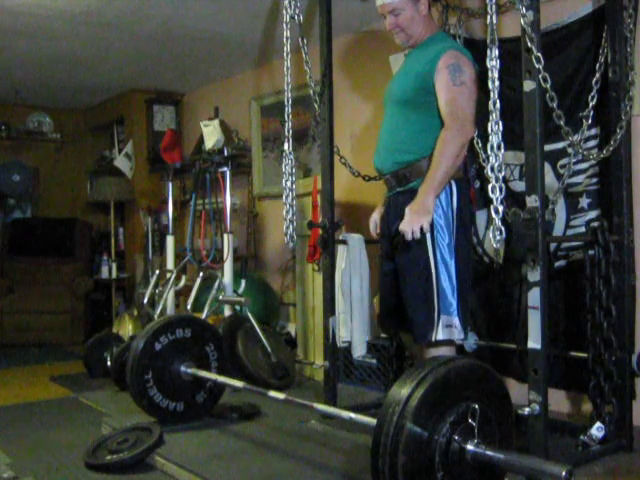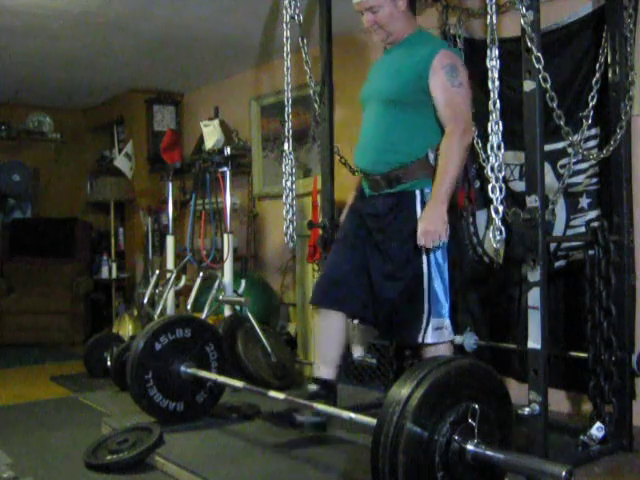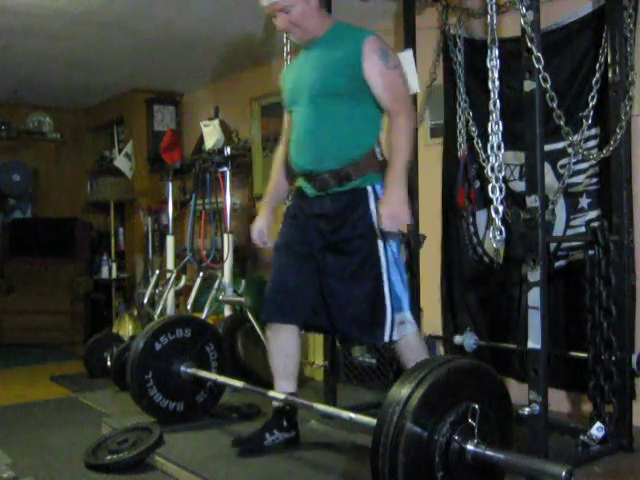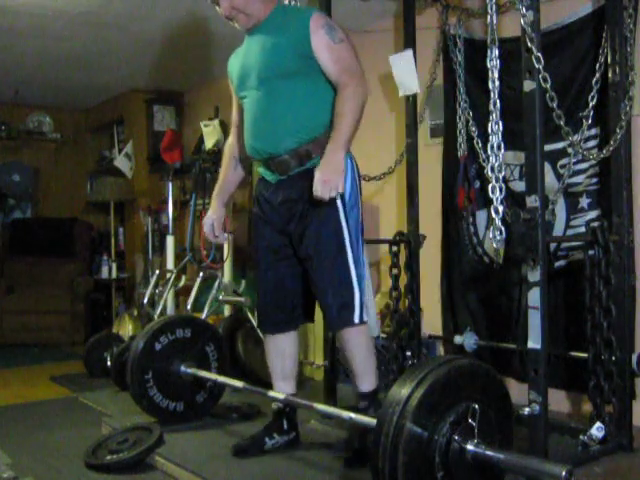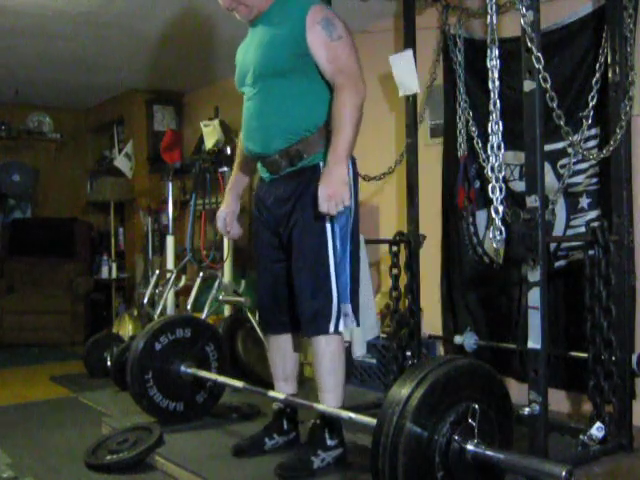
dt=0.5s
person 1, frame 1
left shoulder: (449, 59)
right shoulder: (411, 61)
left elbow: (459, 130)
left wrist: (423, 200)
left hip: (431, 198)
right hip: (400, 198)
left knee: (434, 316)
right knee: (398, 314)
person 1, frame 2
left shoulder: (437, 57)
right shoulder: (380, 65)
left elbow: (459, 131)
left wrist: (438, 205)
right wrist: (353, 199)
left hip: (412, 199)
right hip: (369, 199)
left knee: (427, 314)
right knee: (330, 295)
right ankle: (319, 396)
person 1, frame 3
left shoulder: (364, 46)
right shoulder: (292, 71)
left elbow: (401, 113)
left wrist: (394, 187)
right wrist: (267, 209)
left hip: (359, 198)
right hip: (306, 202)
left knee: (389, 312)
right knee: (280, 308)
right ankle: (285, 418)
person 1, frame 4
right shoulder: (239, 59)
left elbow: (352, 85)
right elbow: (238, 138)
left wrist: (333, 157)
right wrist: (218, 201)
left hip: (319, 178)
right hip: (270, 189)
left knee: (340, 298)
right knee: (274, 308)
left ankle: (369, 408)
right ankle: (285, 420)
person 1, frame 5
right shoulder: (247, 46)
left elbow: (349, 86)
left wrist: (337, 165)
right wrist: (232, 195)
left hip: (315, 176)
right hip: (270, 185)
left knee: (321, 305)
right knee: (275, 309)
left ankle: (329, 432)
right ankle: (286, 420)
